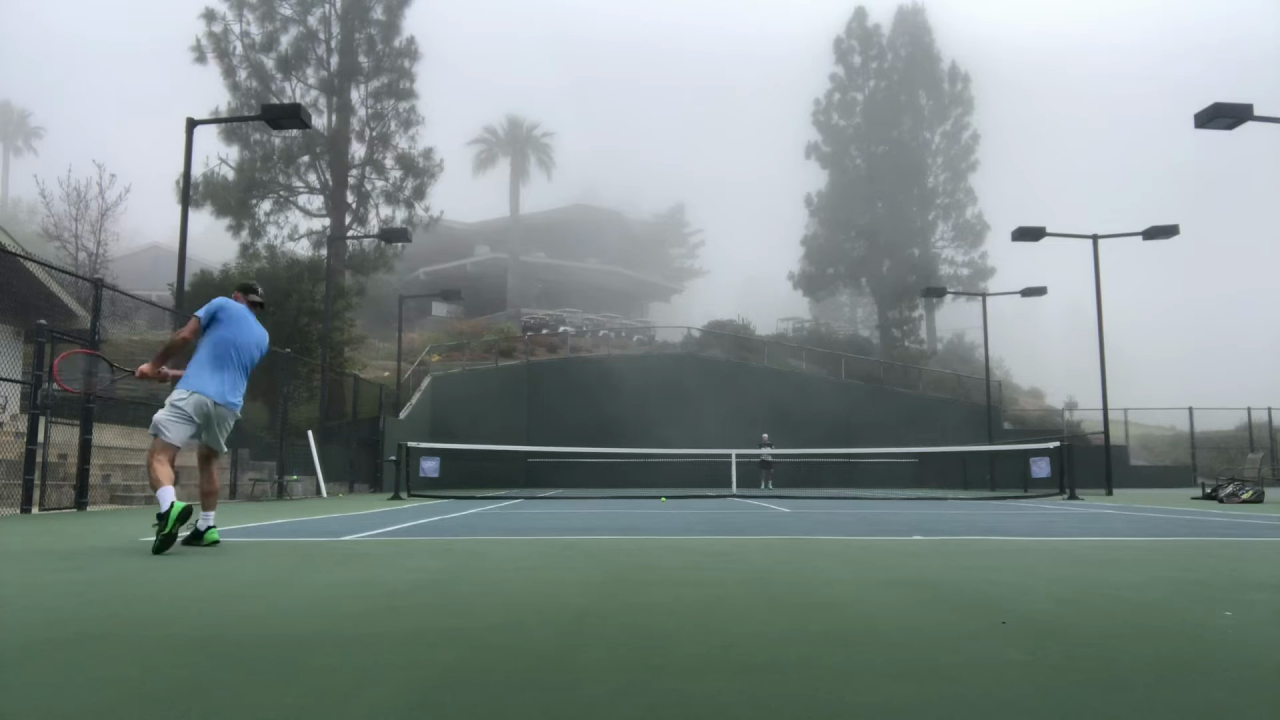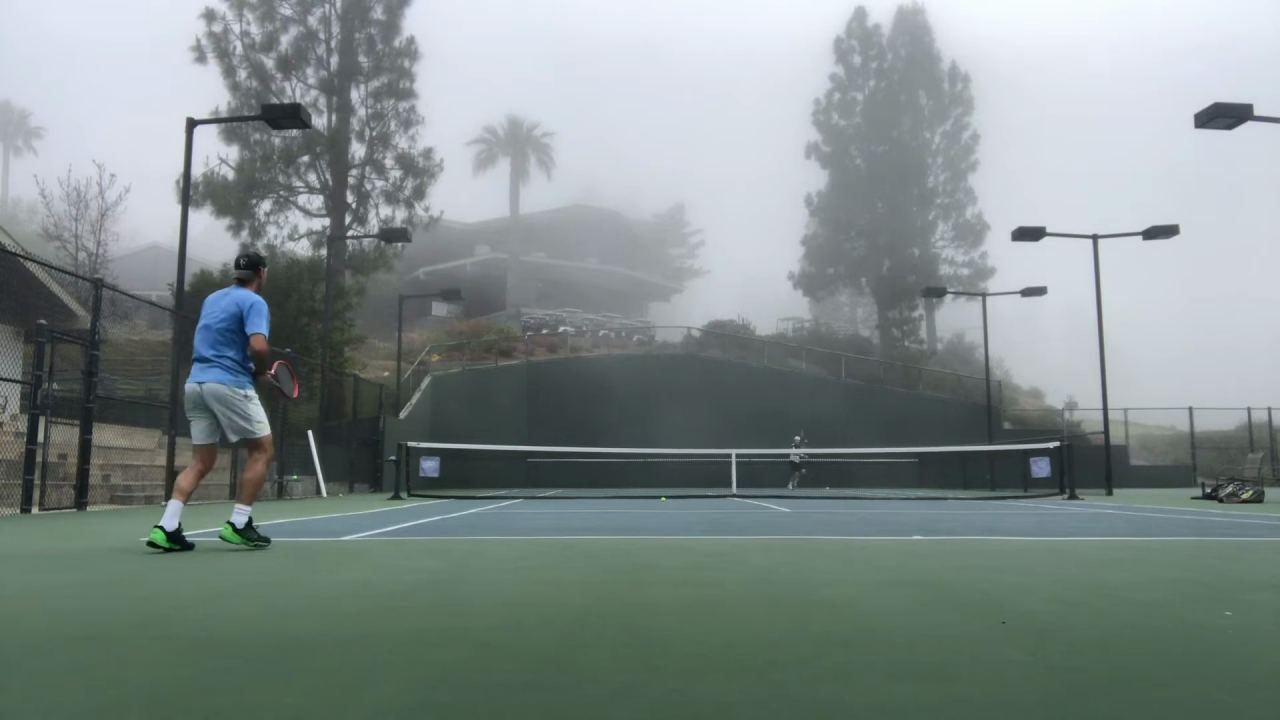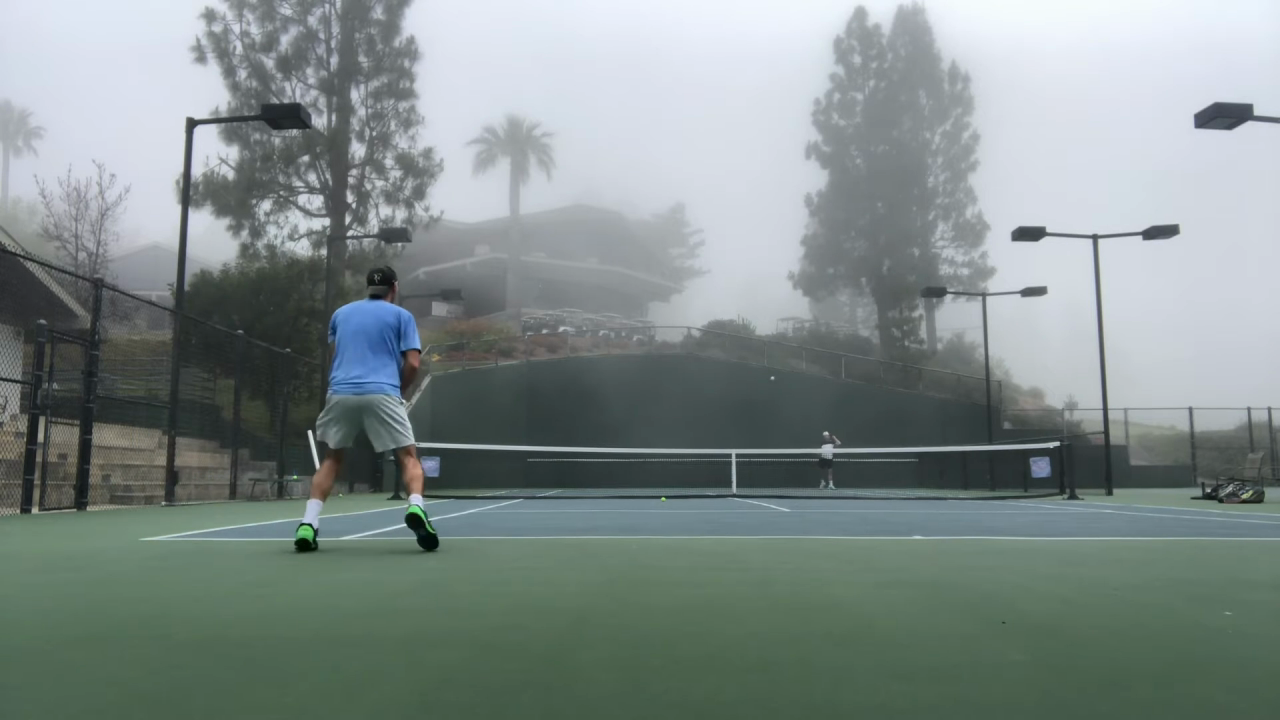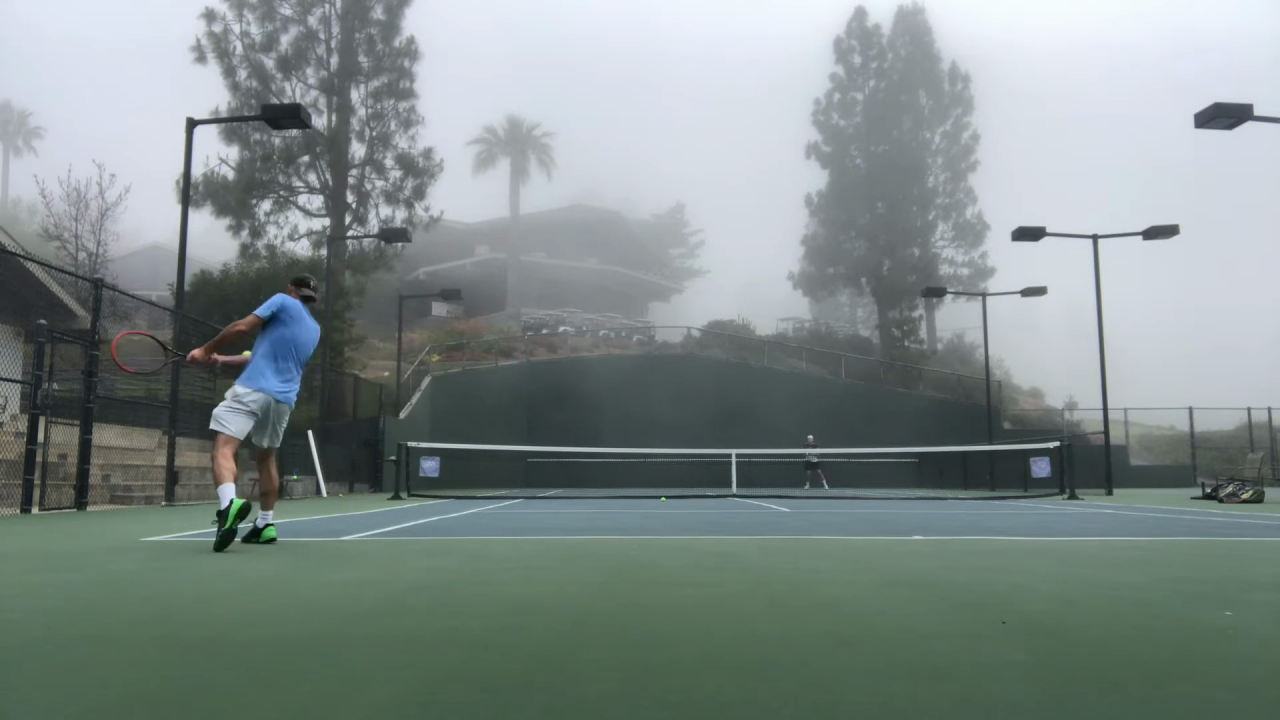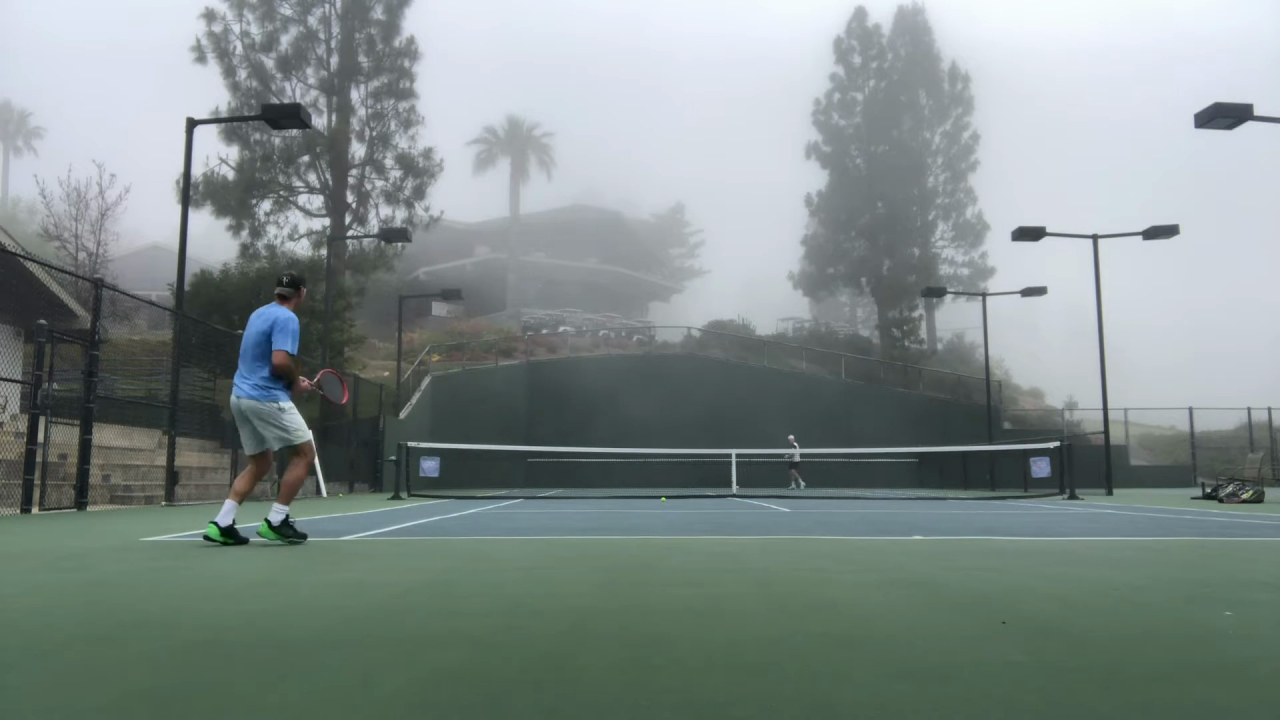
dt=1s
person 1, frame 1
left shoulder: (223, 305)
right shoulder: (262, 338)
left elbow: (186, 336)
left wrist: (156, 363)
right wrist: (172, 375)
left hip: (193, 395)
right hip: (228, 406)
left knee: (159, 458)
right knee: (208, 460)
left ankle: (170, 509)
right ankle: (206, 528)
person 1, frame 2
left shoulder: (212, 299)
right shoulder: (255, 303)
right elbow: (258, 347)
left wrist: (250, 367)
right wrist: (260, 372)
left hip: (196, 384)
right hip: (228, 385)
left knee: (202, 460)
right knee: (262, 450)
left ankle: (167, 528)
right ankle: (238, 522)
person 1, frame 3
left shoulder: (341, 314)
right shoulder: (402, 316)
right elbow: (412, 364)
right wrist: (398, 395)
left hip: (341, 393)
right hip: (383, 394)
left knee: (331, 460)
right knee: (408, 459)
left ankle: (308, 525)
right ankle: (416, 510)
person 1, frame 4
left shoulder: (283, 302)
right shoulder: (314, 330)
left elbow: (242, 328)
left wrist: (207, 349)
right wrist: (222, 361)
left hip: (253, 391)
right hip: (283, 400)
left knee: (222, 451)
right knee: (267, 459)
left ankle: (229, 505)
right ankle: (265, 525)
person 1, frame 5
left shoulder: (257, 315)
right shoulder: (287, 320)
right elbow: (279, 362)
left wrist: (291, 379)
right wrist: (295, 382)
left hip: (241, 398)
right hip: (267, 399)
left knee: (259, 464)
right knee: (304, 454)
left ankle: (221, 523)
right ankle: (278, 518)
